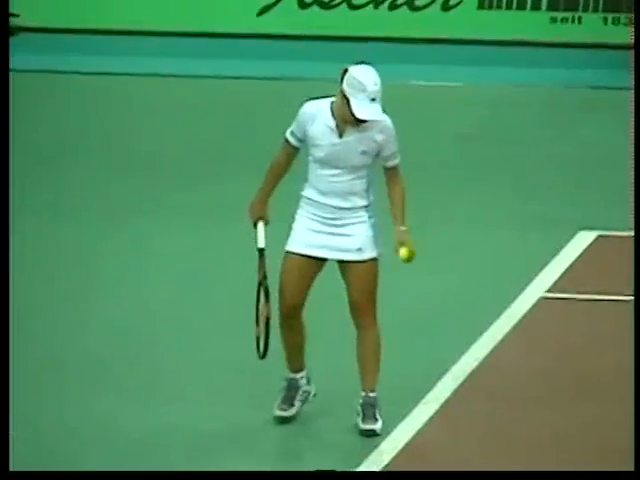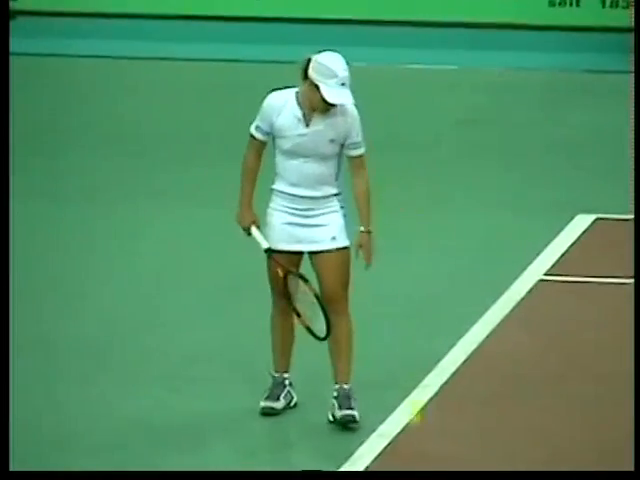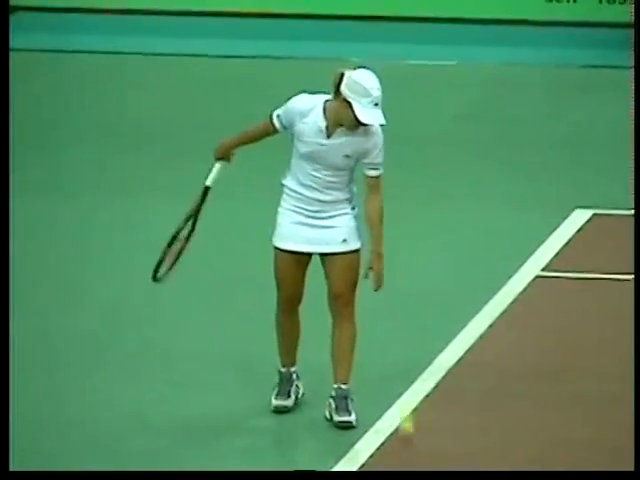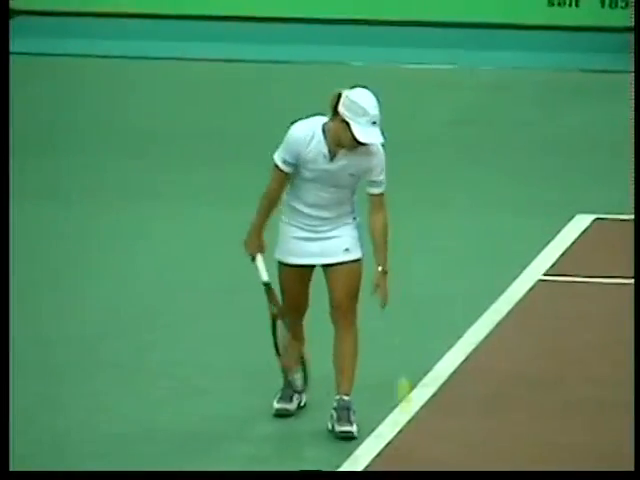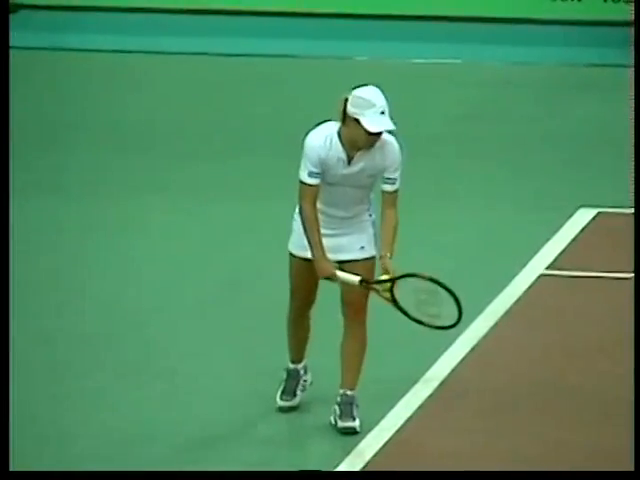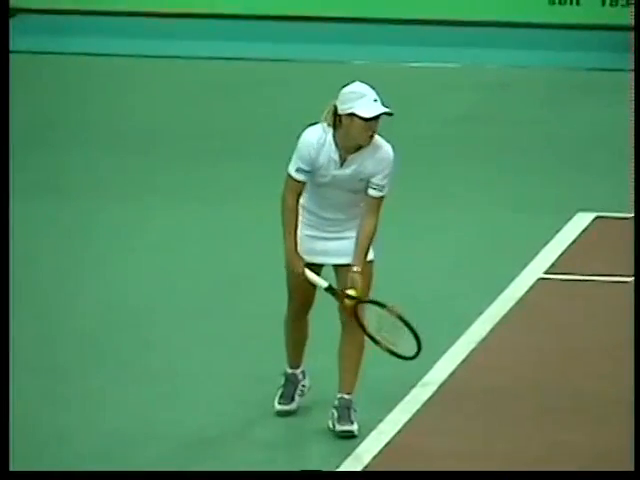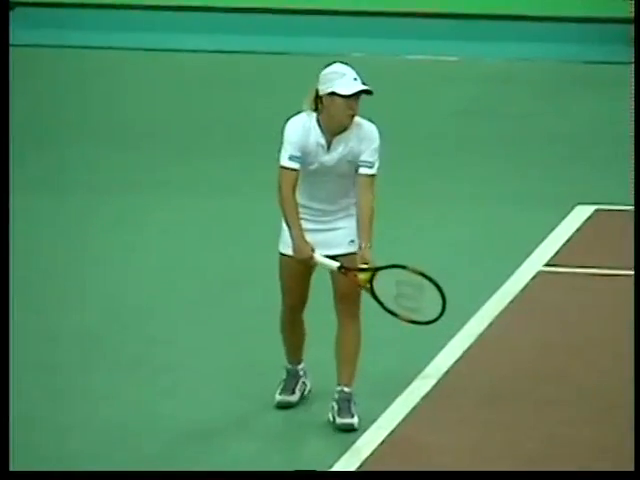
dt=0.7s
person 1, frame 1
left shoulder: (381, 127)
right shoulder: (310, 113)
left elbow: (394, 177)
right elbow: (285, 156)
left wrist: (401, 226)
right wrist: (261, 200)
left hip: (355, 227)
right hip: (311, 221)
left knee: (364, 314)
right knee: (289, 308)
left ankle: (369, 400)
right ankle: (297, 380)
person 1, frame 2
left shoulder: (347, 115)
right shoulder: (275, 105)
left elbow: (359, 172)
right elbow: (253, 152)
left wrist: (365, 227)
right wrist: (245, 205)
left hip: (327, 216)
right hip: (284, 215)
left knee: (336, 304)
right knee: (283, 302)
left ankle: (342, 392)
right ankle: (281, 382)
person 1, frame 3
left shoulder: (371, 135)
right shoulder: (301, 107)
left elbow: (374, 192)
right elbow: (267, 128)
left wrist: (377, 252)
right wrist: (230, 146)
left hip: (339, 222)
right hip: (294, 217)
left knee: (342, 305)
right knee: (288, 303)
left ankle: (341, 392)
right ankle: (288, 376)
person 1, frame 4
left shoulder: (372, 152)
right shoulder: (301, 135)
left elbow: (377, 210)
right elbow: (276, 186)
left wrist: (382, 267)
right wrist: (256, 231)
left hip: (341, 235)
right hip: (296, 232)
left knee: (344, 315)
right knee: (293, 312)
left ankle: (343, 403)
right ankle: (293, 383)
person 1, frame 5
left shoulder: (389, 150)
right shoulder: (318, 141)
left elbow: (389, 207)
right elbow: (307, 203)
left wrist: (385, 256)
right wrist: (320, 256)
left hip: (357, 234)
right hip: (312, 230)
left knee: (356, 313)
right knee: (300, 306)
left ankle: (347, 398)
right ankle: (296, 371)
person 1, frame 6
left shoulder: (382, 155)
right shoulder: (312, 140)
left elbow: (370, 215)
right elbow: (291, 196)
left wrist: (356, 267)
right wrist: (290, 249)
left hip: (352, 238)
right hip: (309, 233)
left knee: (353, 318)
right knee: (297, 311)
left ankle: (344, 402)
right ankle: (294, 376)
person 1, frame 7
left shoulder: (367, 134)
right shoulder: (298, 128)
left elbow: (365, 193)
right elbow: (286, 189)
left wrist: (365, 245)
right wrist: (297, 239)
left hip: (344, 228)
right hip: (301, 226)
left knee: (348, 311)
right knee: (291, 308)
left ankle: (344, 394)
right ankle: (295, 373)
